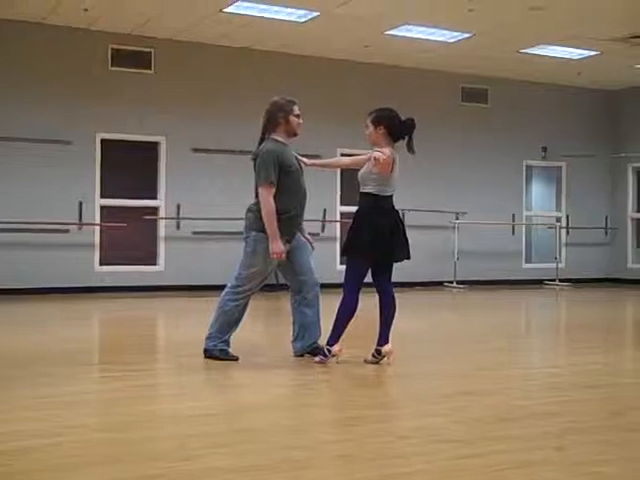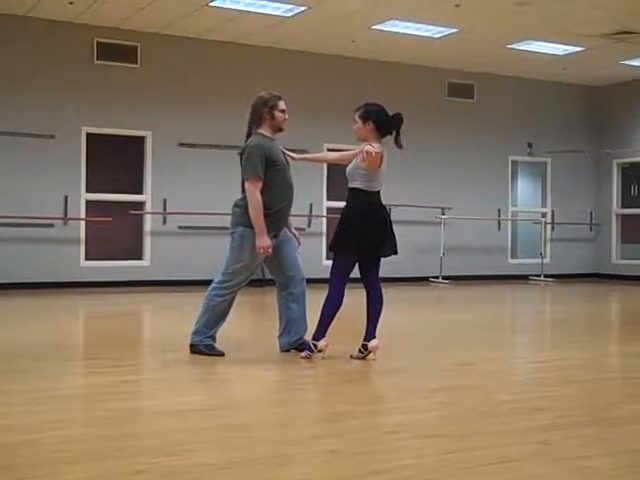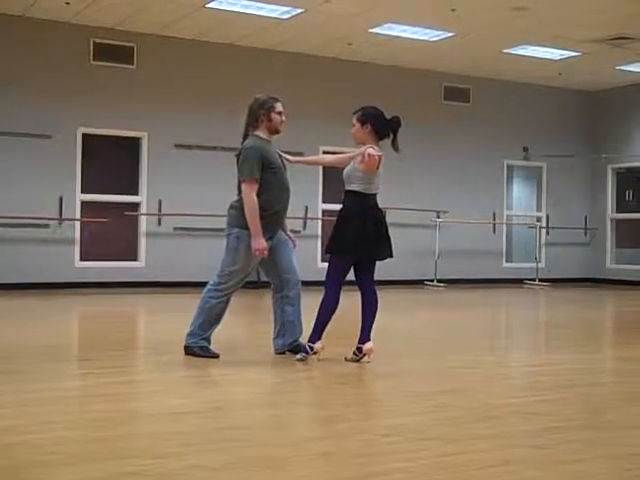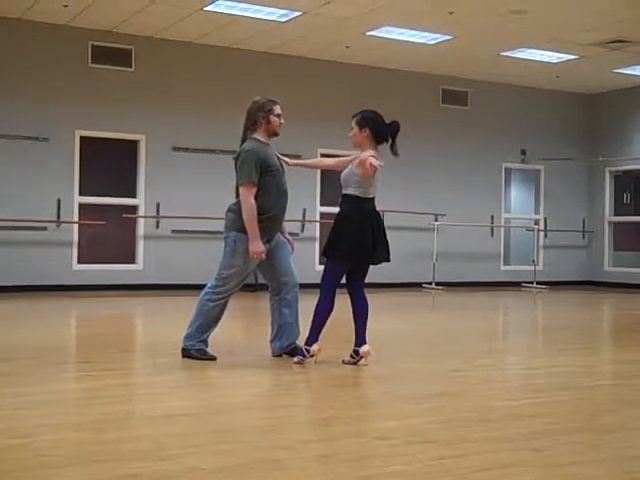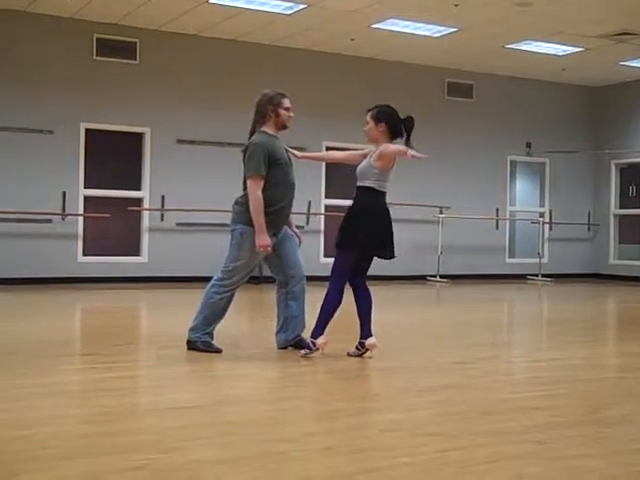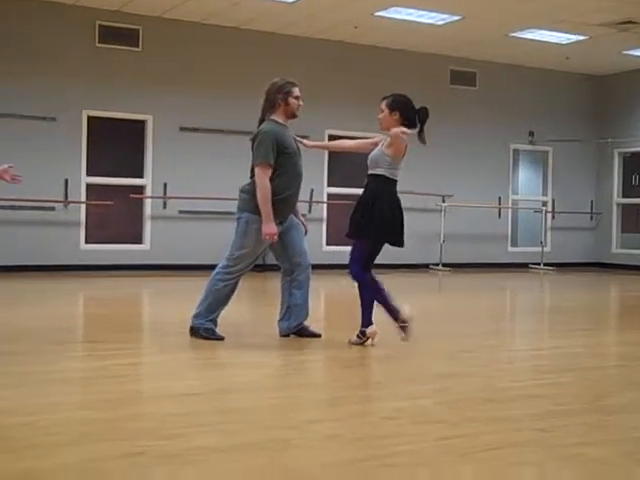
dt=0.5s
person 1, frame 1
left shoulder: (286, 150)
right shoulder: (269, 151)
right elbow: (266, 197)
left wrist: (301, 231)
right wrist: (274, 239)
left hip: (290, 235)
right hip: (265, 235)
left knee: (307, 286)
right knee: (241, 289)
left ankle: (307, 344)
right ankle: (215, 344)
person 1, frame 2
left shoulder: (273, 145)
right shoulder: (257, 146)
right elbow: (253, 192)
left wrist: (288, 226)
right wrist: (260, 234)
left hip: (277, 230)
right hip: (252, 229)
left knee: (293, 282)
right knee: (228, 284)
left ankle: (293, 339)
right ankle: (201, 339)
person 1, frame 3
left shoulder: (269, 147)
right shoulder: (253, 148)
right elbow: (248, 194)
left wrist: (284, 229)
right wrist: (256, 236)
left hip: (273, 232)
right hip: (248, 231)
left knee: (289, 284)
right knee: (224, 286)
left ankle: (288, 341)
right ankle: (196, 340)
person 1, frame 4
left shoulder: (268, 151)
right shoulder: (251, 151)
right elbow: (247, 198)
left wrist: (283, 232)
right wrist: (254, 240)
left hip: (271, 235)
right hip: (246, 235)
left knee: (287, 286)
right knee: (221, 289)
left ankle: (285, 344)
right ankle: (193, 343)
person 1, frame 5
left shoulder: (277, 143)
right shoulder: (259, 144)
right elbow: (253, 190)
left wrist: (290, 226)
right wrist: (260, 232)
left hip: (278, 228)
right hip: (252, 227)
left knee: (293, 278)
right knee: (227, 281)
left ankle: (290, 335)
right ankle: (198, 335)
person 1, frame 6
left shoulder: (286, 133)
right shoulder: (269, 132)
right elbow: (262, 178)
left wrist: (297, 215)
right wrist: (267, 221)
left hip: (284, 217)
right hip: (258, 215)
left knee: (299, 267)
right knee: (233, 269)
left ankle: (293, 323)
right ankle: (202, 322)
person 2, frame 1
left shoulder: (385, 155)
right shoulder: (379, 156)
left elbow: (382, 166)
right elbow: (345, 162)
left wrist: (378, 161)
right wrist: (311, 162)
left hip: (372, 223)
right hip: (383, 224)
left knee: (351, 287)
right knee: (383, 286)
left ankle: (332, 344)
right ankle: (383, 344)
person 2, frame 2
left shoulder: (373, 151)
right shoulder: (365, 151)
left elbow: (371, 159)
right elbow: (332, 157)
left wrist: (369, 153)
right wrist: (299, 157)
left hip: (360, 217)
right hip: (370, 219)
left knee: (337, 281)
right knee: (371, 281)
left ankle: (318, 339)
right ankle: (370, 339)
person 2, frame 3
left shoulder: (369, 154)
right shoulder: (362, 155)
left elbow: (371, 158)
right elbow: (328, 159)
left wrist: (369, 153)
right wrist: (295, 159)
left hip: (355, 221)
right hip: (367, 222)
left knee: (333, 284)
right knee: (366, 283)
left ankle: (314, 341)
right ankle: (364, 341)
person 2, frame 4
left shoulder: (366, 158)
right shoulder: (359, 159)
left elbow: (368, 159)
right elbow: (327, 163)
left wrist: (368, 161)
right wrist: (294, 163)
left hip: (352, 224)
right hip: (365, 226)
left knee: (328, 287)
right knee: (356, 287)
left ankle: (311, 344)
right ankle: (360, 345)
person 2, frame 5
left shoulder: (385, 151)
right shoulder: (372, 153)
left elbow: (395, 148)
right elbow: (338, 155)
left wrist: (407, 151)
right wrist: (303, 155)
left hip: (366, 217)
right hip: (371, 218)
left knee: (338, 278)
right knee: (356, 279)
left ankle: (317, 336)
right ankle: (366, 337)
person 2, frame 6
left shoulder: (396, 141)
right shoulder: (383, 141)
left elbow: (397, 134)
right elbow: (348, 144)
left wrist: (400, 130)
right wrist: (313, 144)
left hip: (380, 205)
right hip: (377, 205)
left knee: (358, 269)
right knee: (362, 268)
left ankle: (397, 316)
right ankle: (367, 326)
